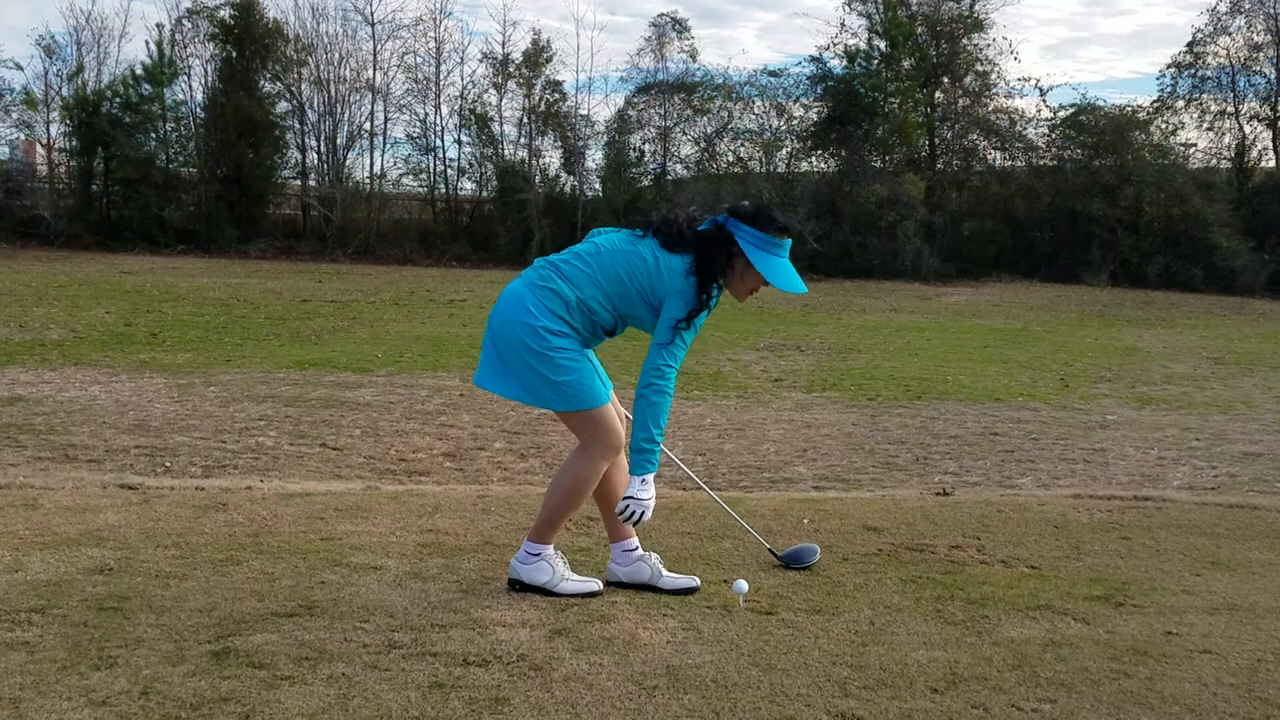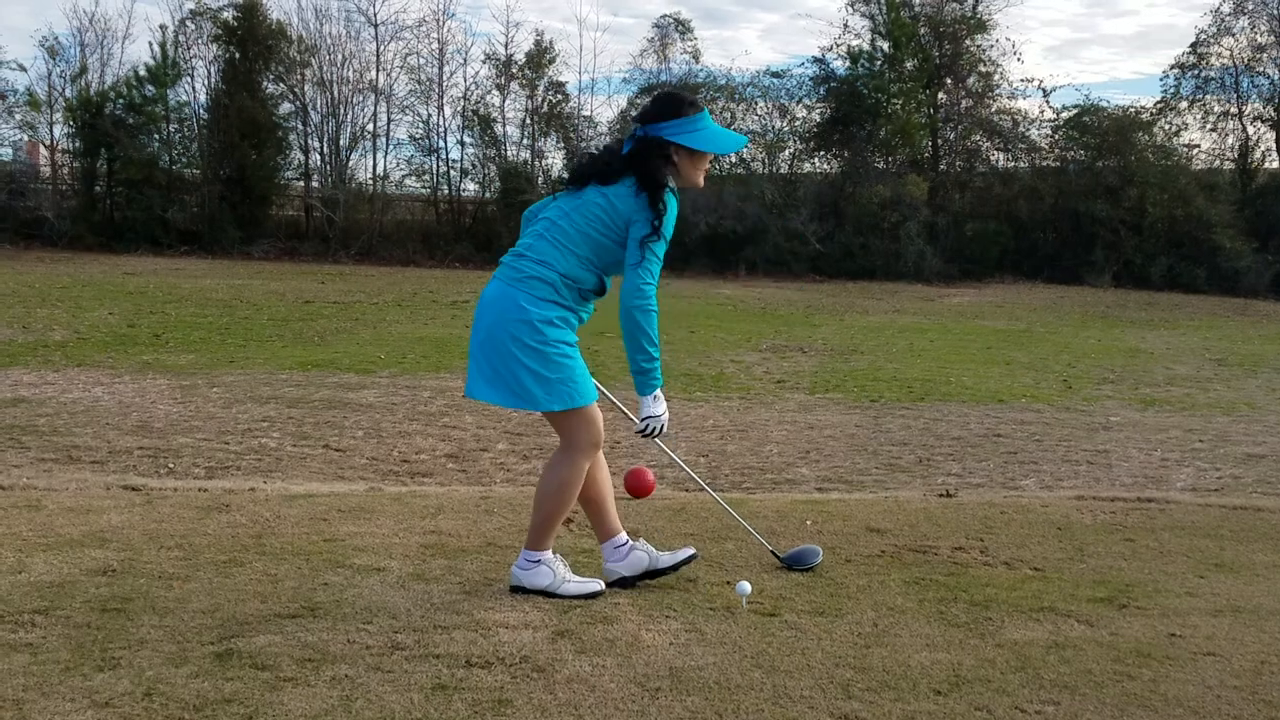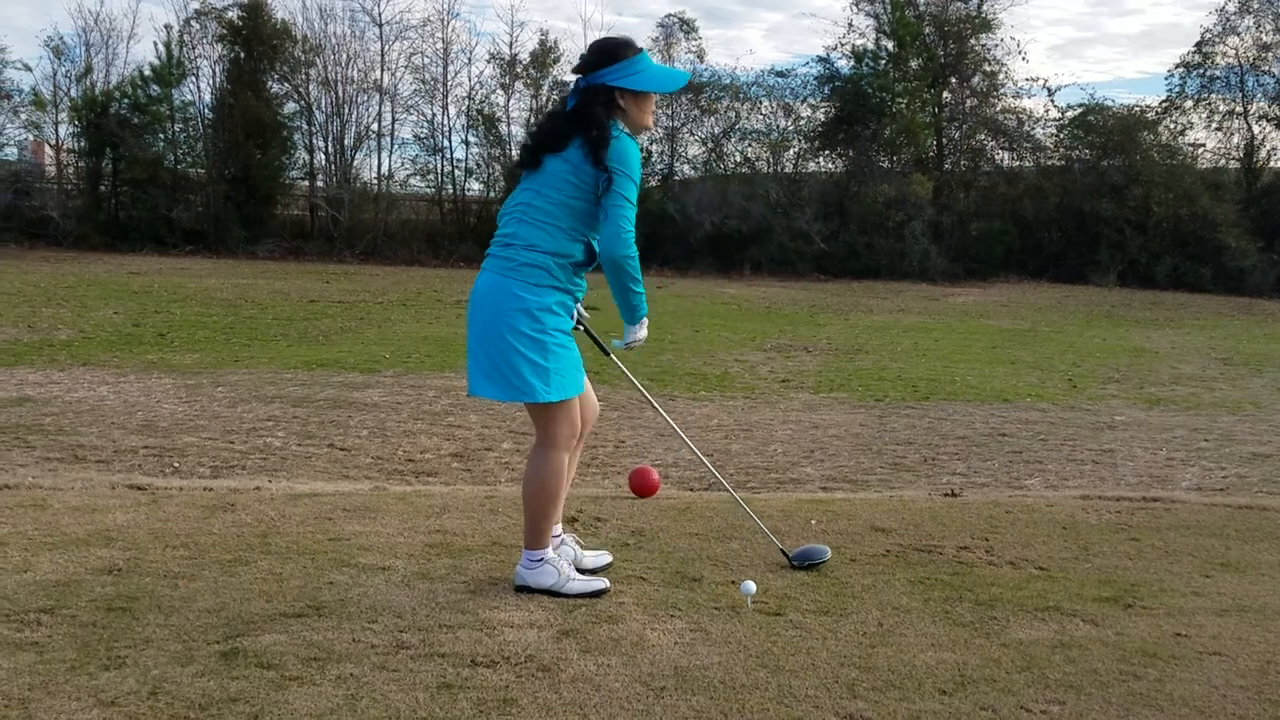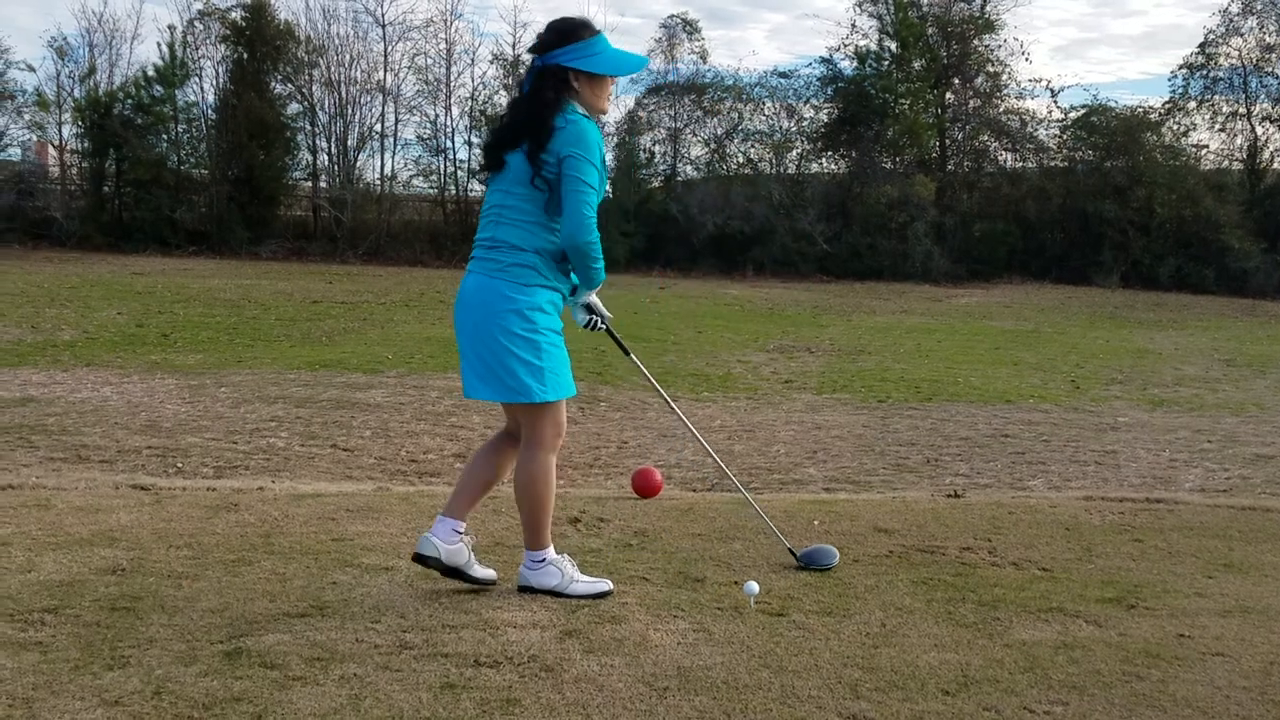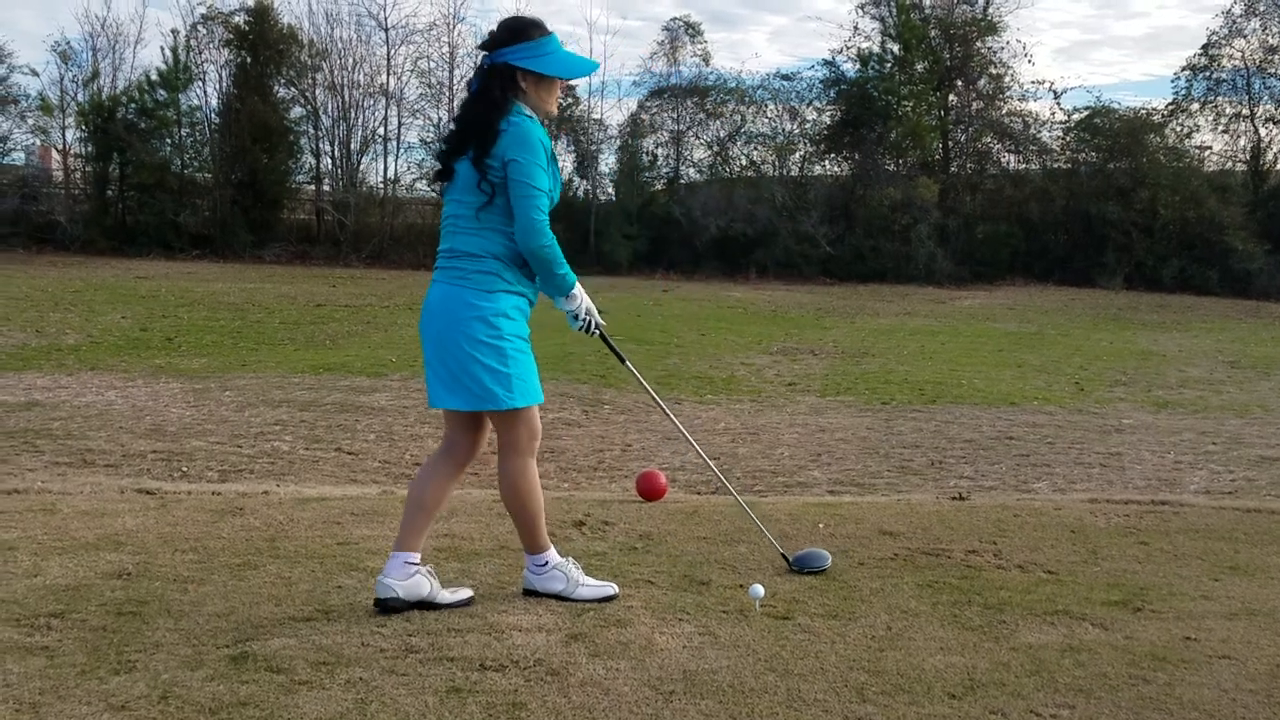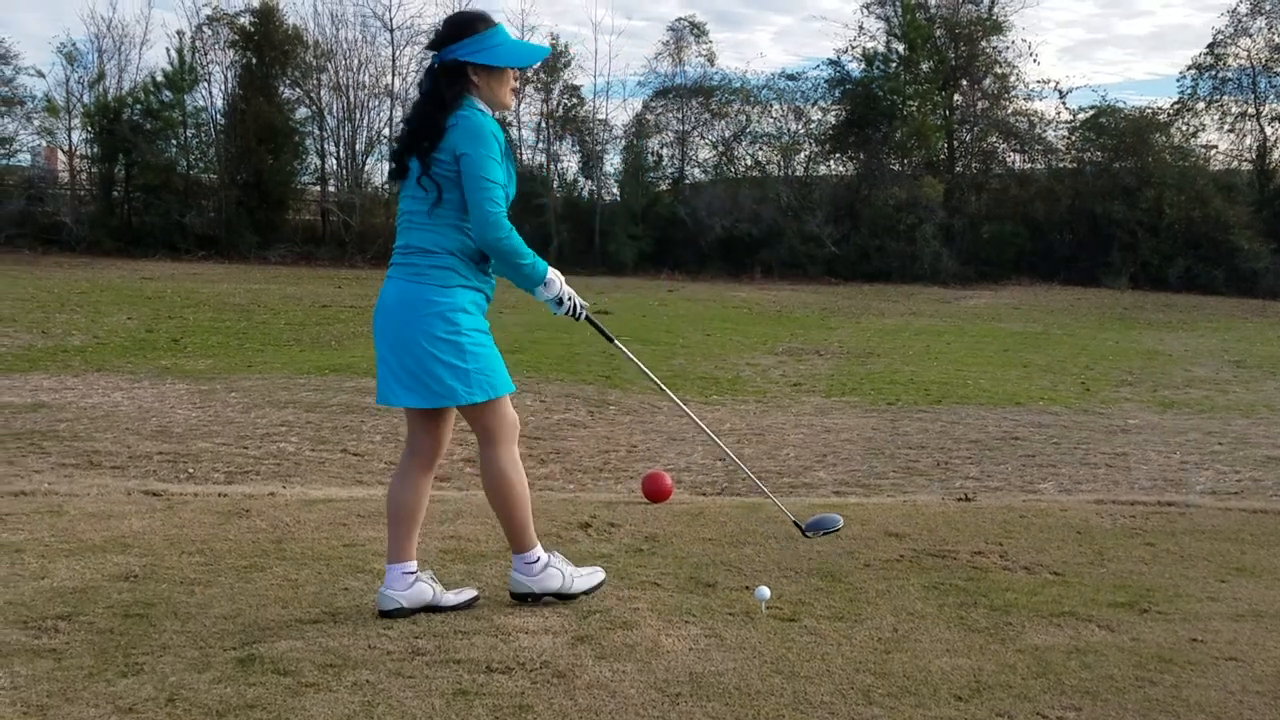
dt=0.2s
person 1, frame 1
left shoulder: (680, 250)
right shoulder: (693, 282)
left elbow: (600, 239)
right elbow: (658, 377)
right wrist: (643, 475)
left hip: (530, 304)
right hip: (537, 320)
left knee: (610, 430)
right knee: (604, 441)
left ankle: (626, 558)
right ankle: (533, 559)
person 1, frame 2
left shoulder: (615, 178)
right shoulder: (655, 200)
left elbow: (534, 217)
right elbow: (638, 298)
right wrist: (650, 391)
left hip: (513, 305)
right hip: (531, 316)
left knee: (585, 435)
right knee: (586, 438)
left ankle: (620, 552)
right ankle: (533, 563)
person 1, frame 3
left shoulder: (566, 141)
right shoulder: (616, 148)
left elbow: (513, 214)
right elbow: (617, 247)
right wrist: (636, 320)
left hip: (506, 292)
right hip: (531, 302)
left knee: (582, 414)
right knee: (560, 433)
left ankle: (549, 539)
right ankle: (538, 561)
person 1, frame 4
left shoulder: (525, 132)
right shoulder: (577, 131)
right elbow: (580, 231)
left wrist: (574, 293)
right wrist: (589, 285)
left hip: (488, 291)
right hip: (520, 302)
left knee: (524, 429)
right knee: (546, 431)
left ankle: (446, 535)
right ankle: (541, 563)
person 1, frame 5
left shoulder: (479, 136)
right shoulder: (523, 133)
right elbow: (531, 233)
left wrist: (559, 292)
right wrist: (570, 290)
left hip: (453, 300)
right hip: (486, 306)
left knee: (460, 443)
right knee: (520, 437)
left ankle: (401, 572)
right ankle: (543, 566)
person 1, frame 6
left shoulder: (436, 130)
right shoulder: (474, 127)
right elbow: (490, 228)
left wrist: (537, 278)
right wrist: (544, 277)
left hip: (408, 299)
right hip: (442, 304)
left knee: (425, 445)
right knee: (499, 431)
left ankle: (402, 580)
right ankle: (531, 565)
